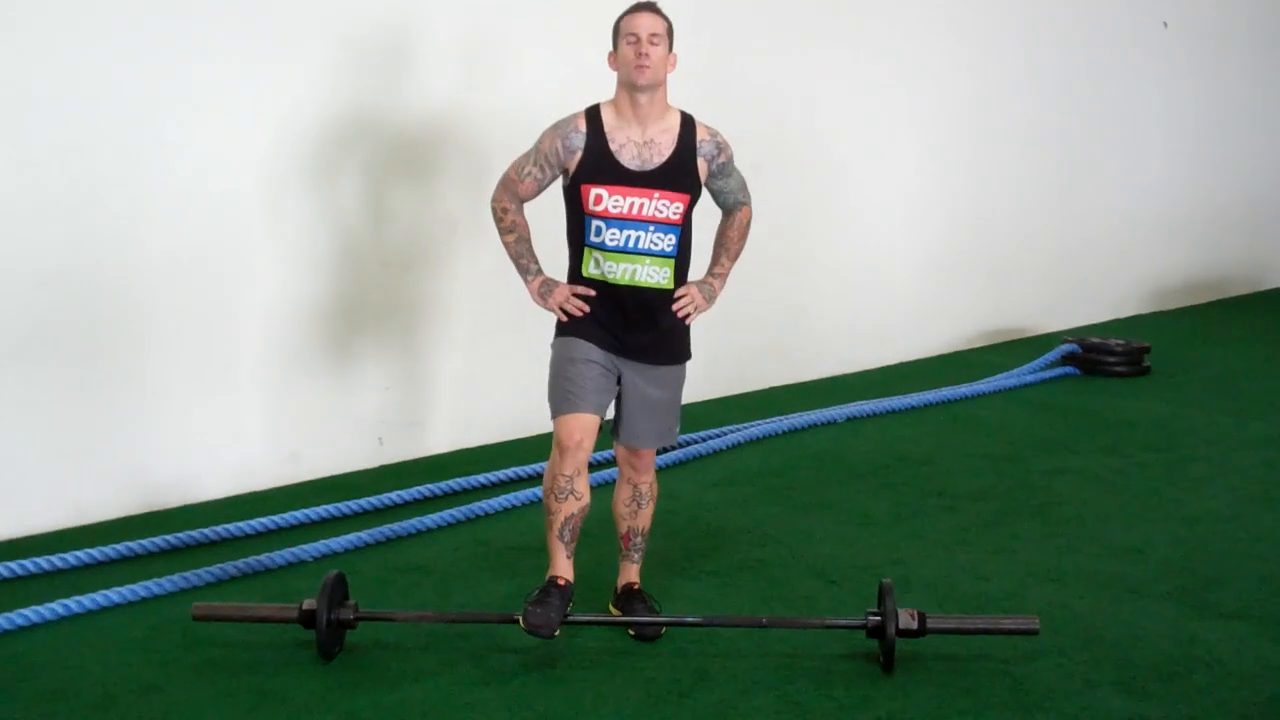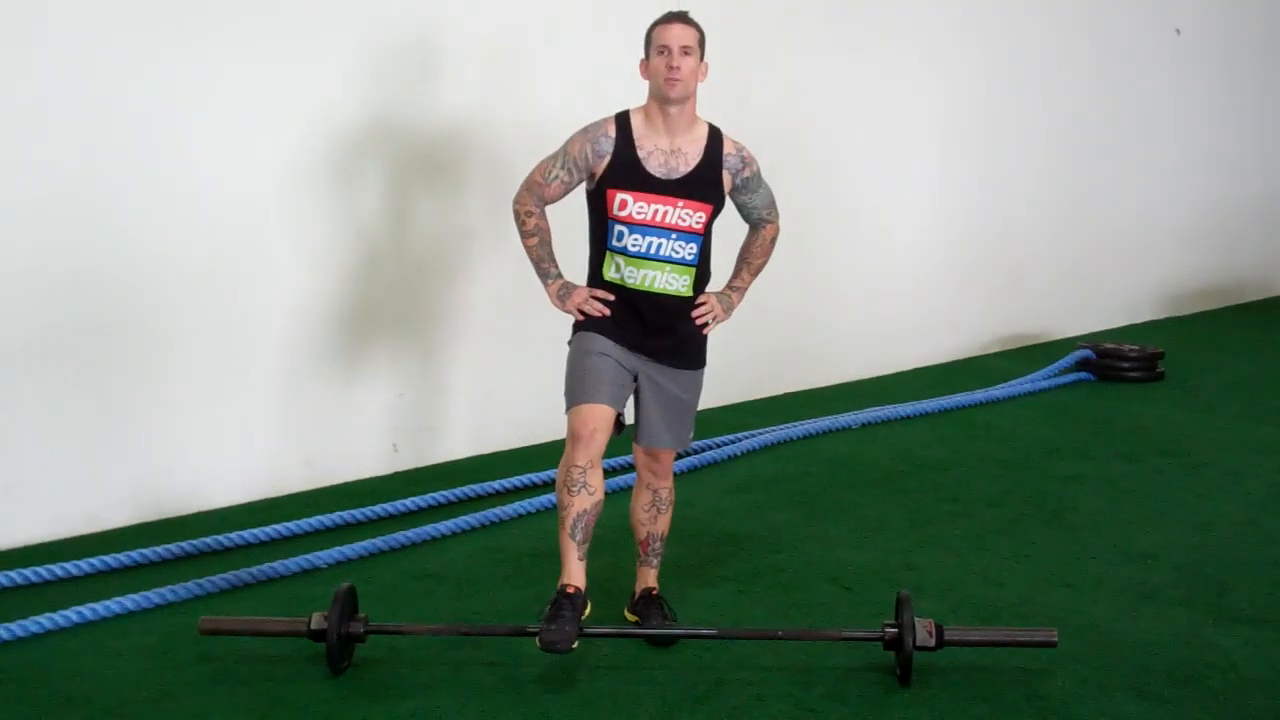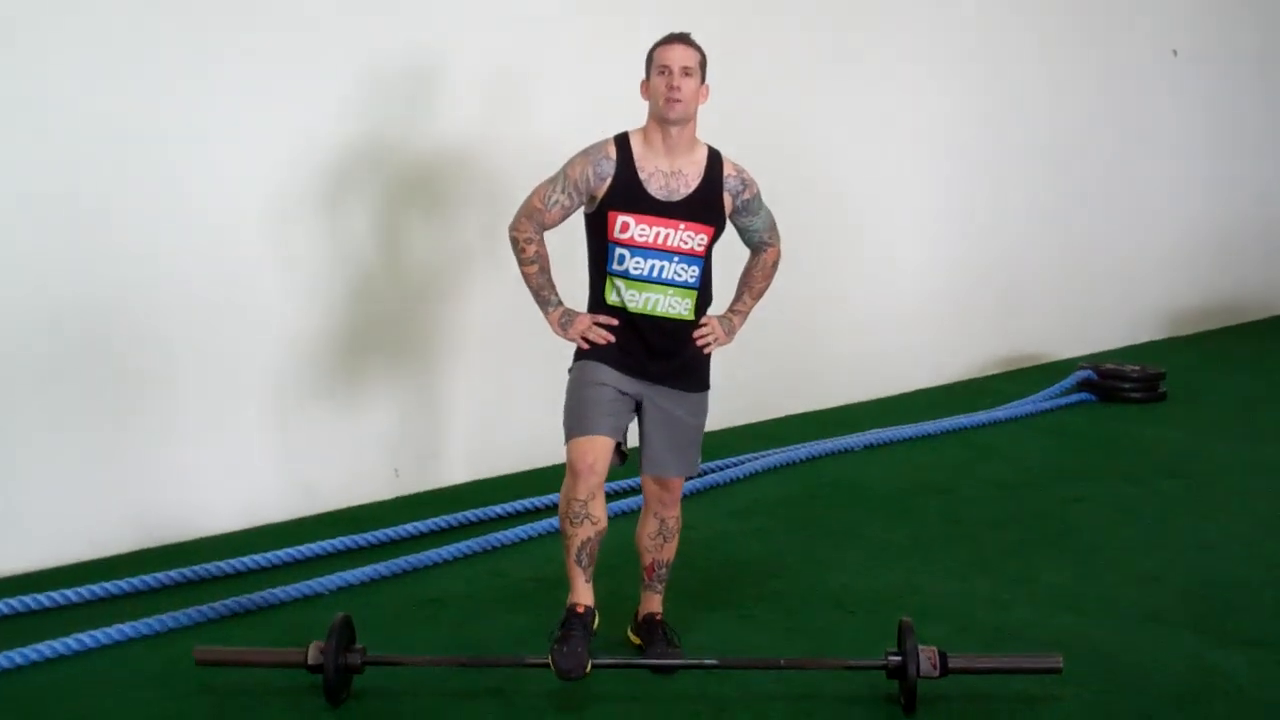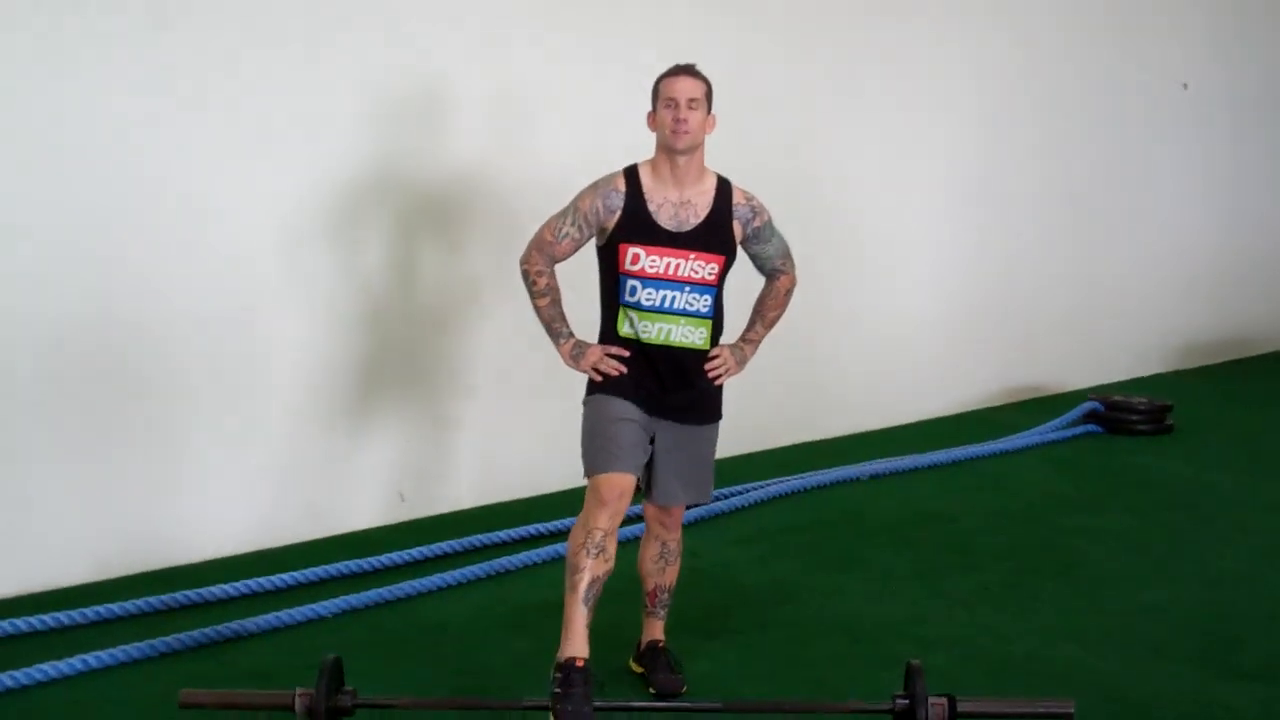
dt=0.5s
person 1, frame 1
left shoulder: (703, 144)
right shoulder: (573, 135)
left elbow: (739, 208)
right elbow: (505, 199)
left wrist: (713, 282)
right wrist: (536, 282)
left hip: (660, 335)
right hip: (588, 325)
left knee: (639, 460)
right knee: (573, 442)
left ankle: (629, 585)
right ankle: (559, 579)
person 1, frame 2
left shoulder: (729, 156)
right shoulder: (601, 140)
left elbow: (767, 222)
right elbow: (527, 200)
left wrist: (732, 295)
right wrist: (554, 284)
left hip: (678, 338)
right hip: (605, 324)
left knee: (657, 463)
right knee: (586, 435)
left ankle: (645, 591)
right ankle: (571, 589)
person 1, frame 3
left shoulder: (729, 178)
right shoulder: (603, 161)
left elbow: (768, 247)
right elbow: (525, 225)
left wrist: (734, 318)
right wrist: (556, 313)
left hip: (682, 363)
right hip: (608, 353)
left knee: (665, 490)
right knee: (586, 467)
left ankle: (650, 614)
right ankle: (579, 606)
person 1, frame 4
left shoulder: (739, 208)
right shoulder: (612, 195)
left elbow: (782, 274)
right elbow: (536, 258)
left wrist: (745, 348)
right wrist: (568, 345)
left hip: (692, 392)
right hip: (621, 383)
left knee: (667, 516)
right knee: (606, 501)
left ankle: (652, 642)
right ankle: (572, 660)
